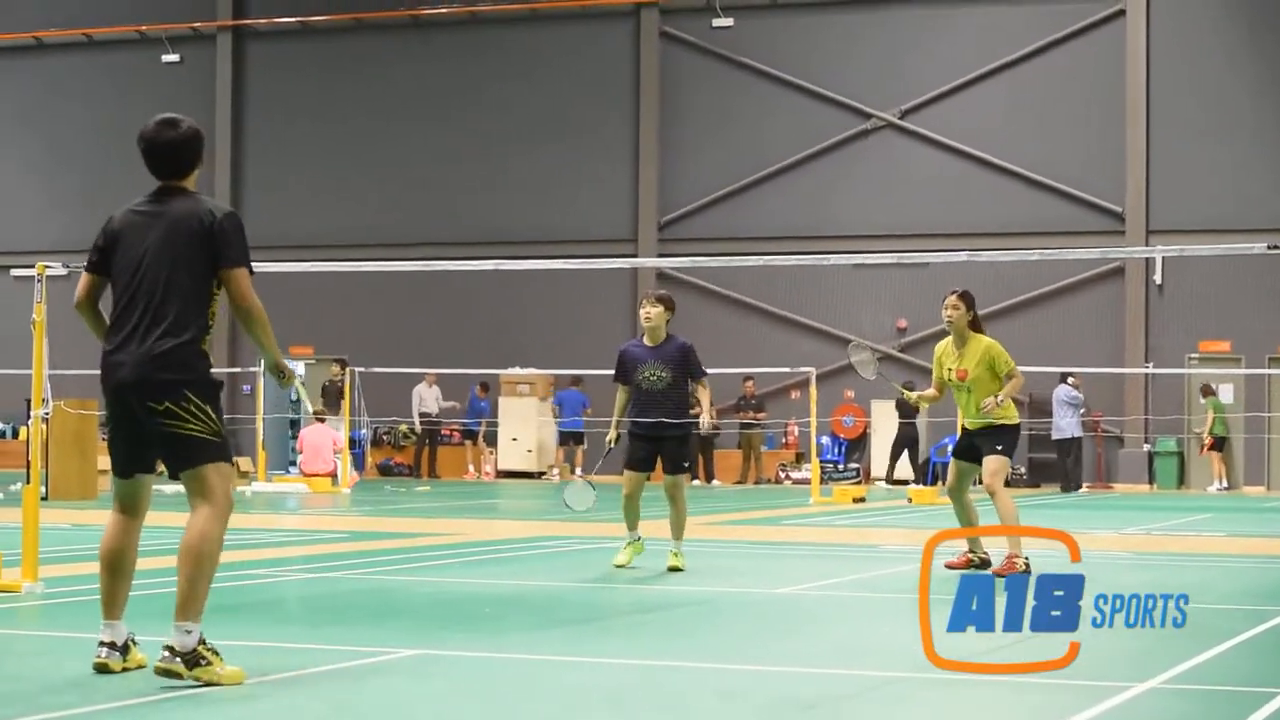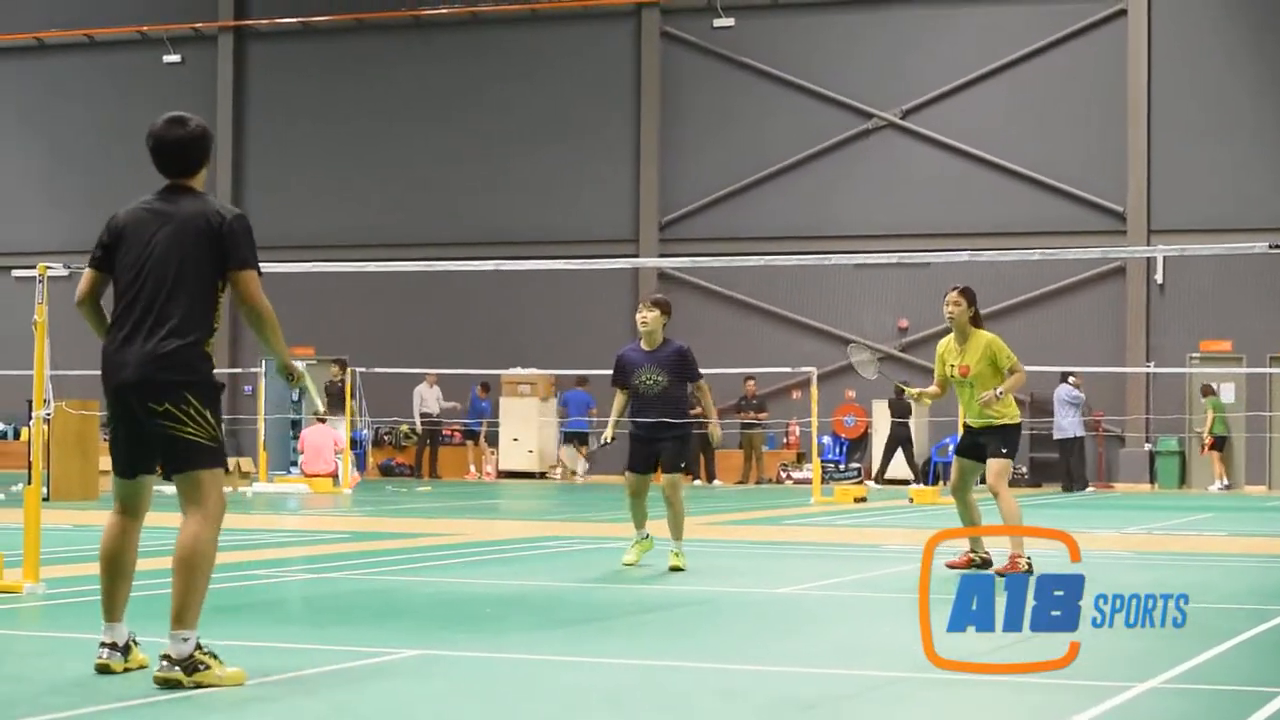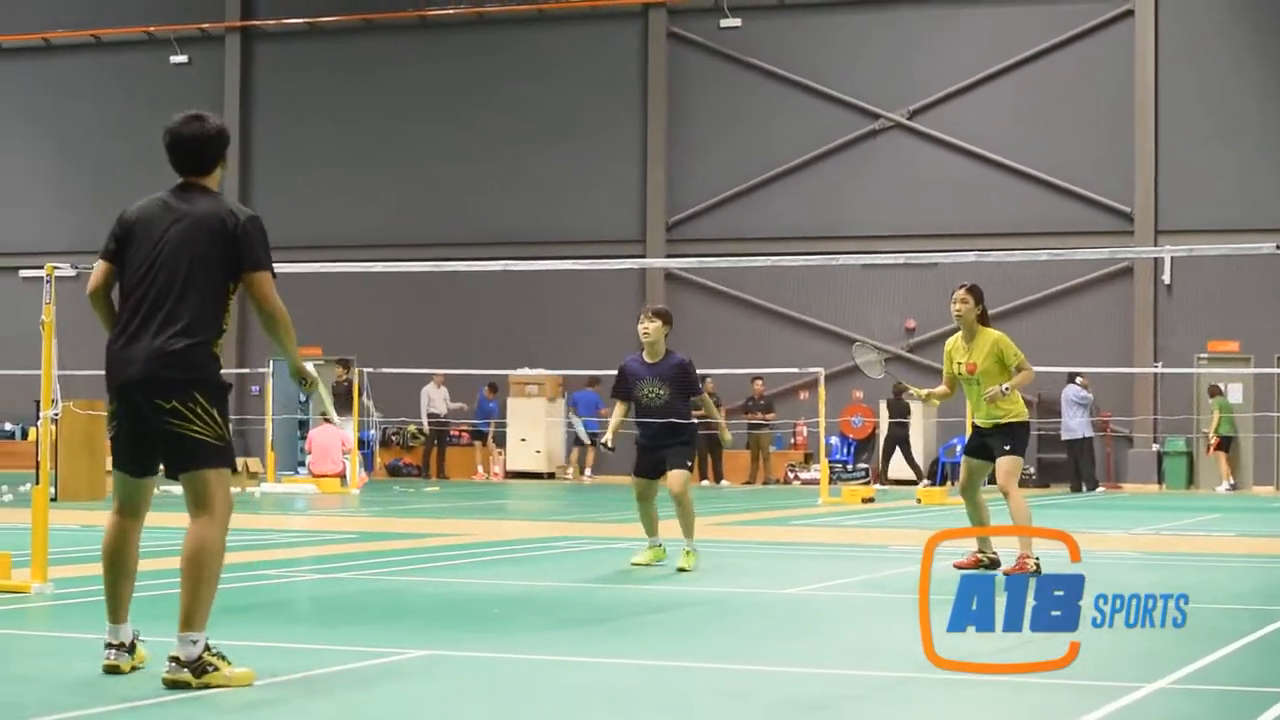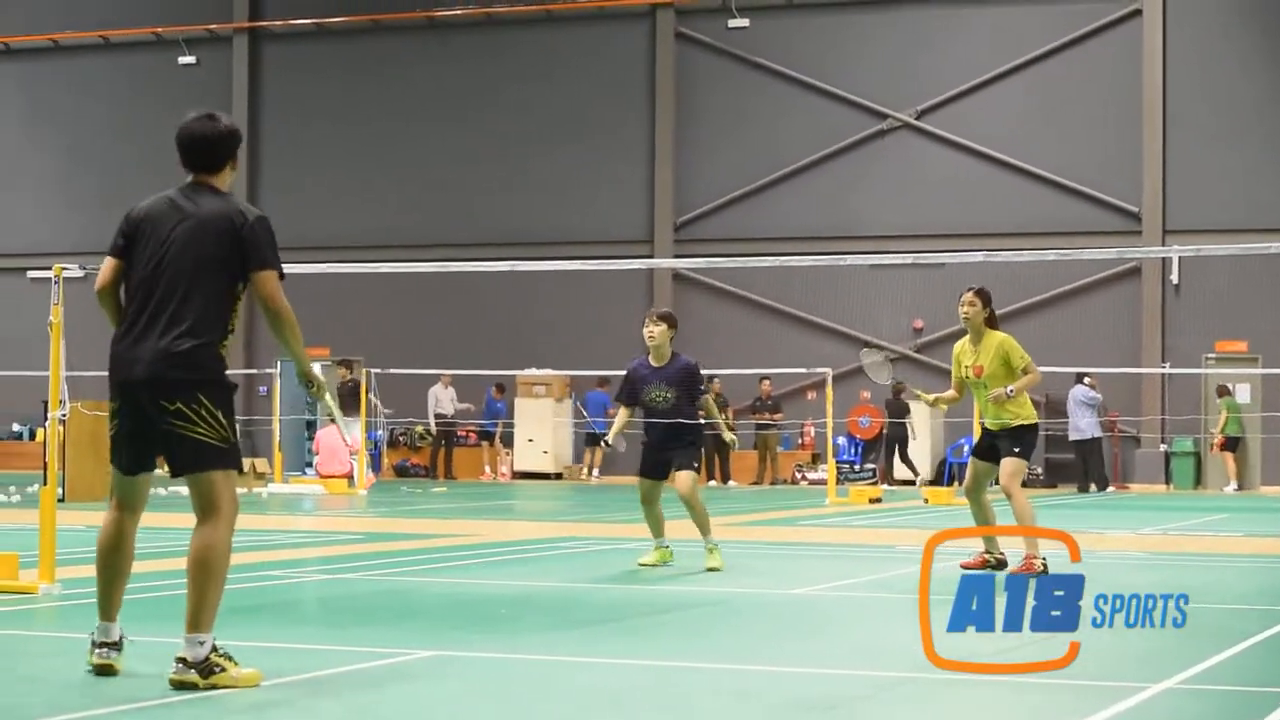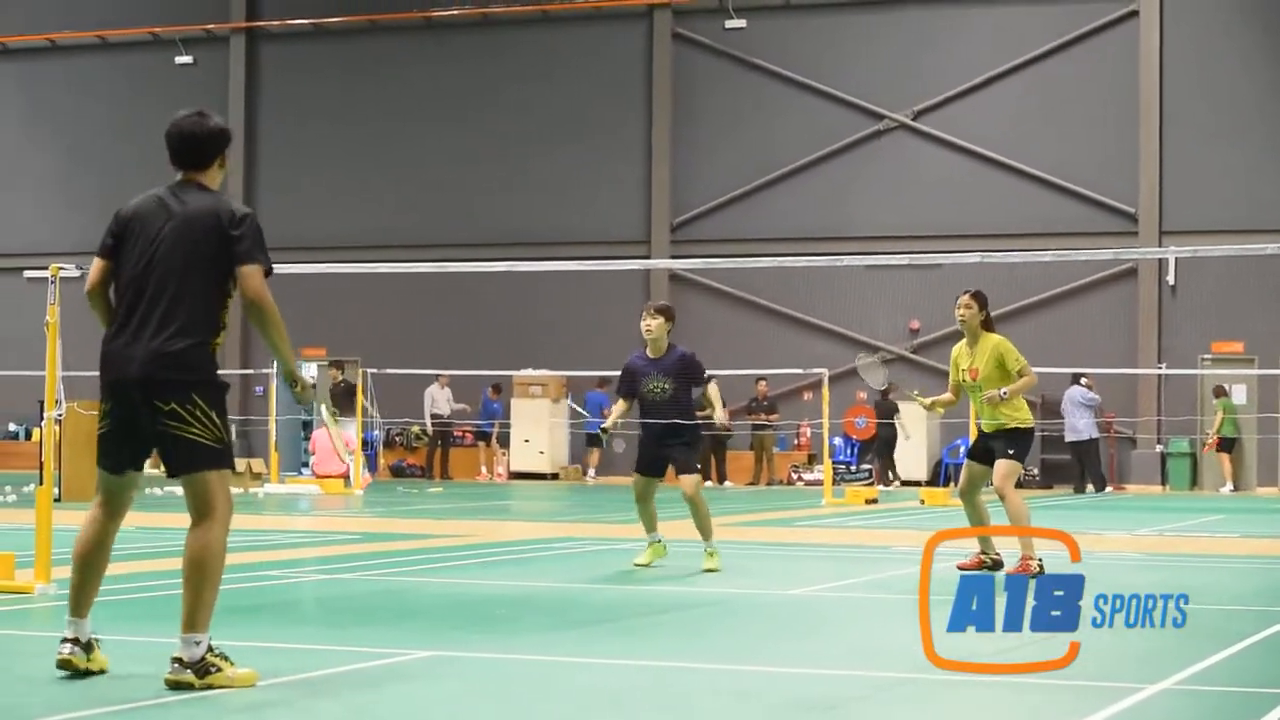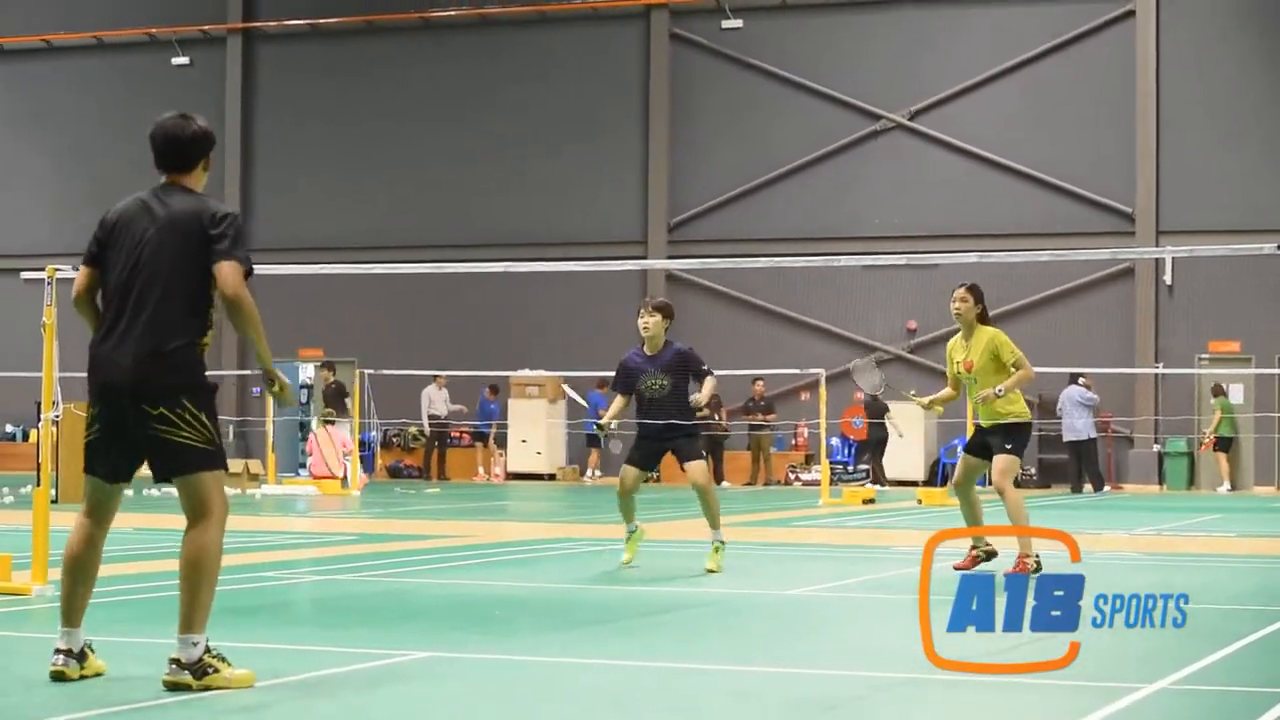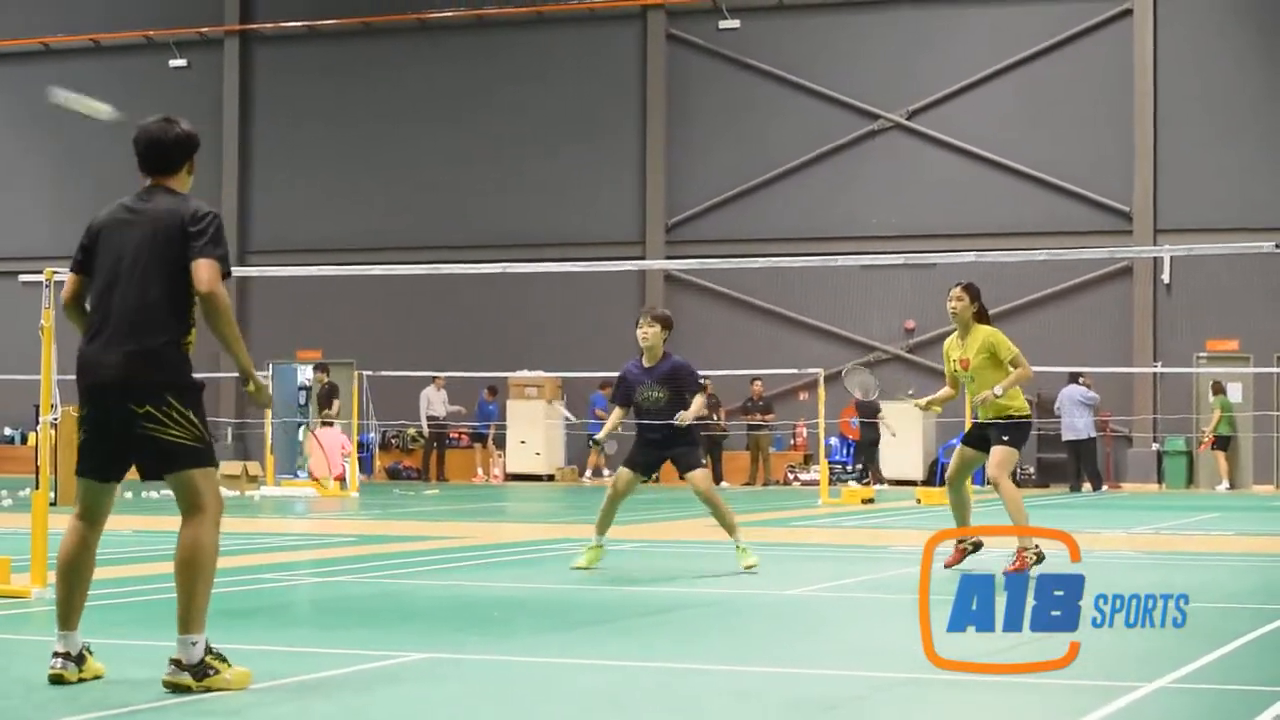
dt=0.1s
person 1, frame 1
left shoulder: (119, 221)
right shoulder: (216, 218)
left elbow: (83, 299)
right elbow: (242, 297)
right wrist: (275, 357)
left hip: (120, 376)
right hip: (178, 375)
left knee: (127, 506)
right knee: (212, 500)
left ankle: (112, 641)
right ankle: (183, 646)
person 1, frame 2
left shoulder: (124, 218)
right shoulder: (224, 220)
left elbow: (85, 297)
right elbow: (252, 300)
right wrist: (285, 359)
left hip: (121, 376)
right hip: (179, 375)
left knee: (127, 506)
right knee: (203, 507)
left ankle: (114, 642)
right ankle: (181, 653)
person 1, frame 3
left shoulder: (135, 213)
right shoulder: (238, 221)
left elbow: (96, 290)
right elbow: (267, 302)
right wrist: (298, 363)
left hip: (126, 374)
right hip: (187, 376)
left knee: (128, 506)
right knee: (211, 507)
left ankle: (118, 640)
right ankle: (189, 654)
person 1, frame 4
left shoulder: (144, 212)
right shoulder: (245, 221)
left elbow: (104, 287)
right elbow: (272, 301)
right wrist: (305, 365)
left hip: (129, 373)
right hip: (191, 376)
left knee: (124, 504)
right knee: (217, 509)
left ankle: (106, 639)
right ankle: (195, 655)
person 1, frame 5
left shoulder: (133, 210)
right shoulder: (234, 218)
left elbow: (94, 288)
right elbow: (256, 295)
right wrist: (289, 365)
left hip: (120, 374)
right hip: (183, 377)
left knee: (109, 504)
right knee: (212, 509)
left ankle: (76, 638)
right ankle: (192, 656)
person 1, frame 6
left shoulder: (119, 214)
right shoulder: (215, 217)
left elbow: (81, 294)
right elbow: (233, 291)
right wrist: (269, 366)
left hip: (108, 378)
right hip: (172, 379)
left knee: (95, 511)
right knee: (208, 510)
left ankle: (69, 647)
right ankle: (190, 657)
person 1, frame 7
left shoulder: (106, 219)
right shoulder: (197, 216)
left elbow: (70, 300)
right elbow: (208, 290)
right wrist: (247, 369)
left hip: (97, 377)
right hip: (158, 377)
left knee: (88, 513)
right knee: (203, 507)
left ankle: (67, 651)
right ankle: (191, 656)
person 2, frame 1
left shoulder: (987, 346)
right shoulder: (942, 349)
left elbow: (1017, 378)
right elbow: (937, 391)
left wrist: (999, 398)
right wrist: (920, 396)
left hip: (1001, 425)
right hip: (971, 427)
left knee: (993, 484)
right knee: (954, 488)
left ankle: (1017, 558)
right ankle: (977, 552)
person 2, frame 2
left shoulder: (989, 342)
right shoulder: (944, 346)
left elbow: (1020, 373)
right elbow: (940, 388)
left wrist: (998, 392)
right wrist: (921, 393)
left hip: (1002, 423)
right hip: (973, 425)
left knee: (996, 485)
right knee: (958, 487)
left ankle: (1020, 558)
right ankle: (978, 552)
person 2, frame 3
left shoulder: (996, 339)
right shoulder: (951, 345)
left elbow: (1028, 372)
right elbow: (948, 387)
left wrist: (1004, 388)
right wrist: (929, 393)
left hip: (1011, 422)
right hip: (982, 425)
left knee: (1006, 484)
right knee: (966, 487)
left ankle: (1028, 559)
right ankle: (986, 553)
person 2, frame 4
left shoulder: (1002, 342)
right shoulder: (960, 349)
left elbow: (1034, 375)
right elbow: (958, 391)
left wrist: (1009, 391)
right wrist: (937, 398)
left hip: (1019, 424)
right hip: (991, 427)
left knee: (1009, 485)
right knee: (972, 488)
left ankle: (1034, 559)
right ankle: (992, 553)
person 2, frame 5
left shoulder: (998, 344)
right shoulder: (957, 352)
left elbow: (1030, 378)
right elbow: (954, 394)
left wrist: (1003, 393)
right wrist: (934, 402)
left hip: (1015, 427)
right hip: (989, 429)
left knee: (1002, 487)
right knee: (966, 490)
left ankle: (1031, 560)
right ankle: (988, 554)
person 2, frame 6
left shoulder: (993, 337)
right shoulder: (953, 345)
left elbow: (1027, 371)
right elbow: (953, 389)
left wrist: (998, 390)
right wrist: (932, 399)
left hip: (1012, 421)
right hip: (985, 424)
left knee: (1001, 483)
right knee: (960, 483)
left ankle: (1028, 558)
right ankle: (981, 546)
person 2, frame 7
left shoulder: (989, 336)
right shoulder: (949, 345)
left elbow: (1025, 369)
right elbow: (952, 388)
left wrist: (997, 390)
right wrist: (930, 400)
left hip: (1011, 416)
right hip: (984, 420)
left knee: (997, 475)
right knee: (953, 477)
left ankle: (1028, 550)
right ankle: (966, 540)
person 3, frame 1
left shoulder: (682, 348)
right shoulder: (628, 352)
left elbow: (702, 384)
right elbow: (624, 389)
left wrist: (705, 412)
right wrist: (614, 426)
left hip: (675, 431)
right hip: (640, 432)
left knee: (675, 492)
right knee: (630, 492)
left ankle: (676, 550)
right ankle: (634, 541)
person 3, frame 2
left shoulder: (679, 352)
right shoulder: (626, 356)
left elbow: (700, 386)
right elbow: (622, 393)
left wrist: (713, 420)
right wrist: (611, 426)
left hip: (675, 432)
right hip: (641, 434)
left knee: (671, 491)
right knee: (635, 492)
left ankle: (677, 550)
right ankle: (642, 539)
person 3, frame 3
left shoulder: (680, 364)
right shoulder: (629, 367)
left elbow: (701, 397)
right elbow: (622, 404)
left wrist: (722, 427)
right wrist: (609, 433)
left hip: (680, 440)
right hip: (648, 442)
left knee: (678, 490)
right knee: (643, 496)
left ankle: (689, 549)
right ankle: (655, 547)
person 3, frame 4
left shoulder: (686, 366)
right shoulder: (635, 371)
left elbow: (703, 400)
right elbow: (627, 408)
left wrist: (724, 429)
right wrist: (612, 433)
left hip: (686, 441)
right hip: (654, 444)
left knee: (686, 492)
right knee: (647, 499)
left ankle: (711, 546)
right ankle: (662, 548)
person 3, frame 5
left shoulder: (683, 357)
right shoulder: (633, 364)
left elbow: (709, 383)
right elbow: (625, 400)
left wrist: (718, 409)
right wrist: (610, 422)
left hip: (684, 436)
right hip: (651, 438)
left knee: (690, 492)
right knee: (642, 495)
left ankle: (710, 549)
right ankle: (655, 544)
person 3, frame 6
left shoulder: (681, 353)
right shoulder: (629, 361)
left elbow: (709, 377)
right elbow: (623, 396)
left wrist: (705, 394)
right wrist: (608, 418)
left hip: (683, 430)
right hip: (648, 434)
left knee: (701, 481)
right knee: (625, 487)
left ankle: (717, 542)
right ankle: (632, 533)
person 3, frame 7
left shoulder: (677, 366)
right shoulder: (629, 372)
left elbow: (700, 396)
right elbow: (621, 407)
left wrist: (692, 411)
right wrist: (604, 432)
left hip: (679, 440)
right hip: (647, 443)
left knee: (706, 490)
right knee: (615, 492)
left ankle: (741, 546)
right ankle: (596, 546)
